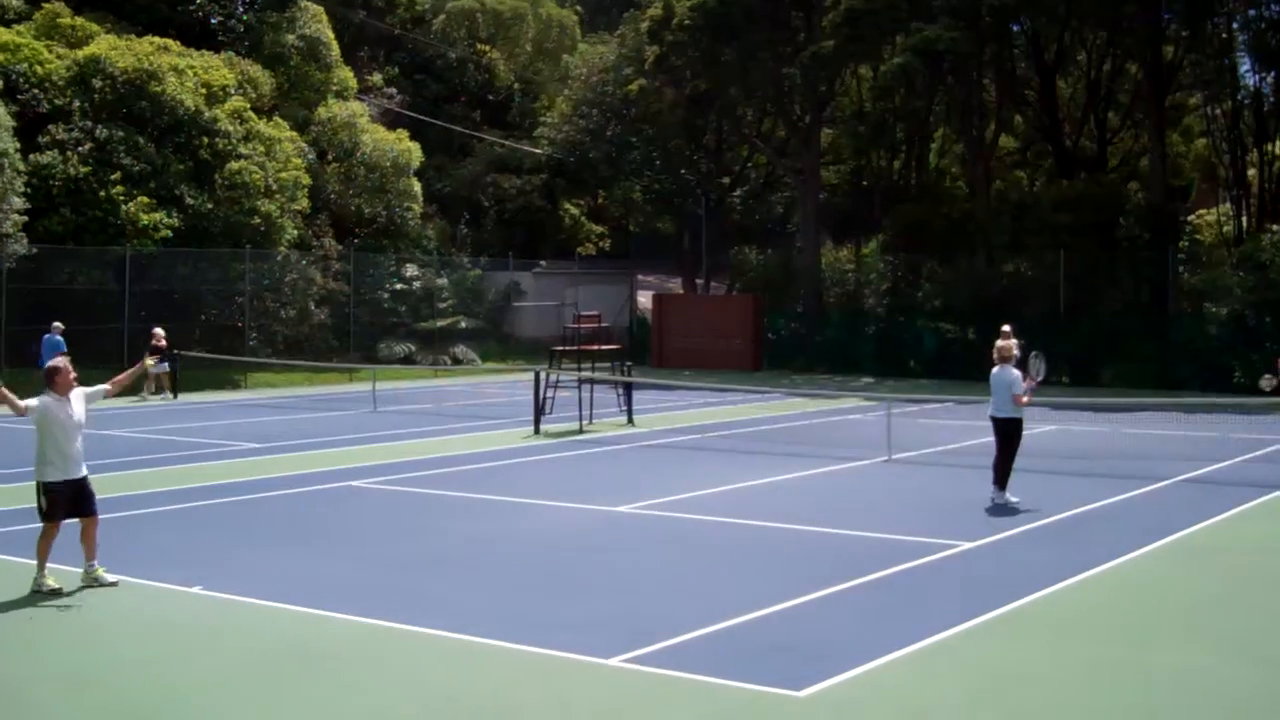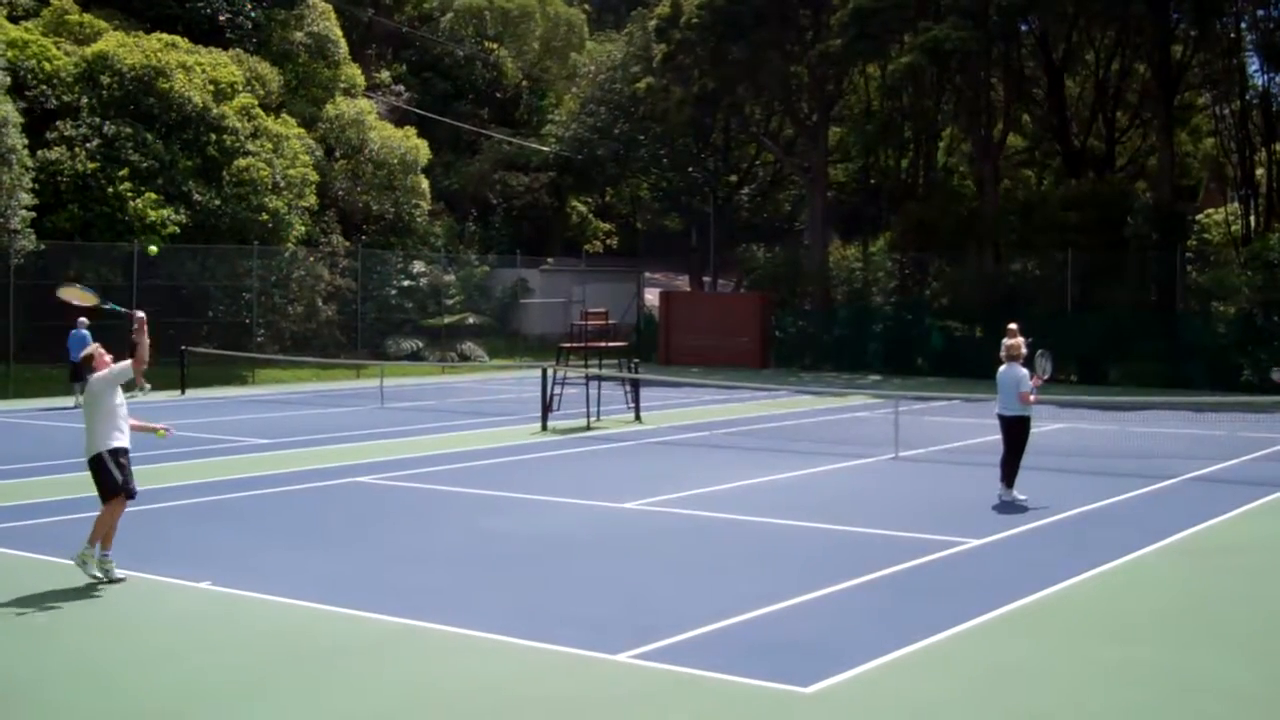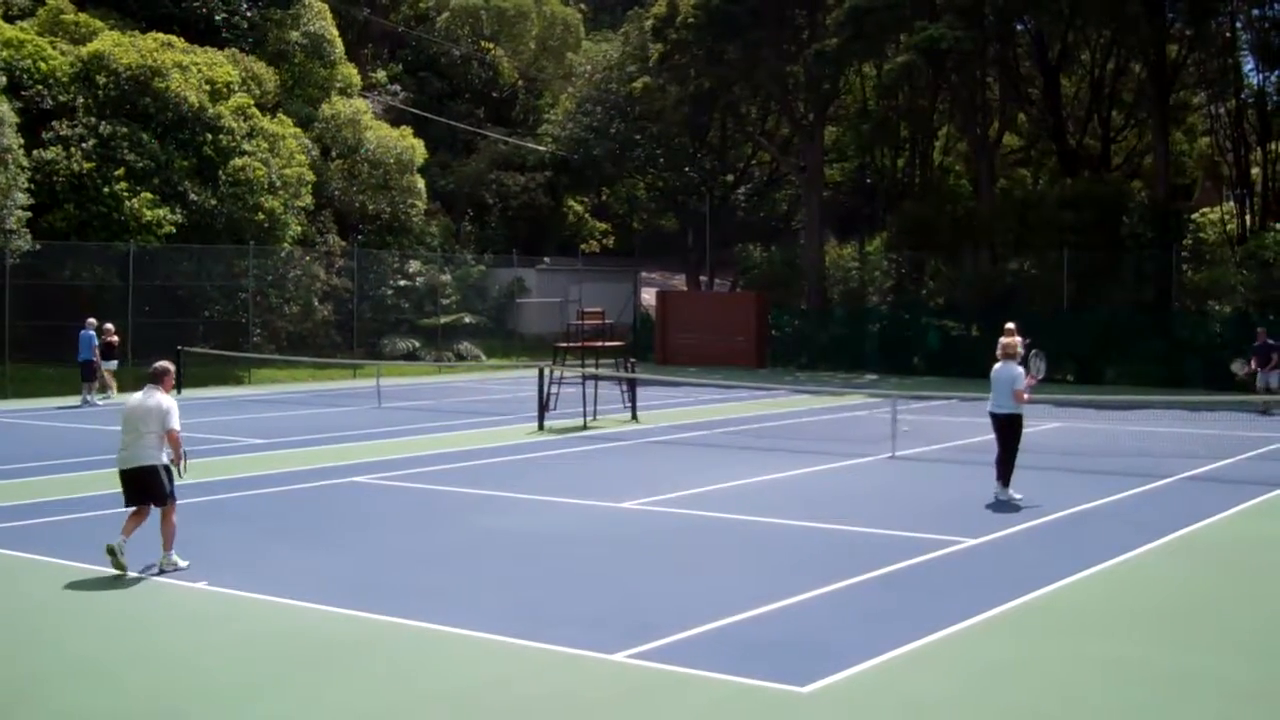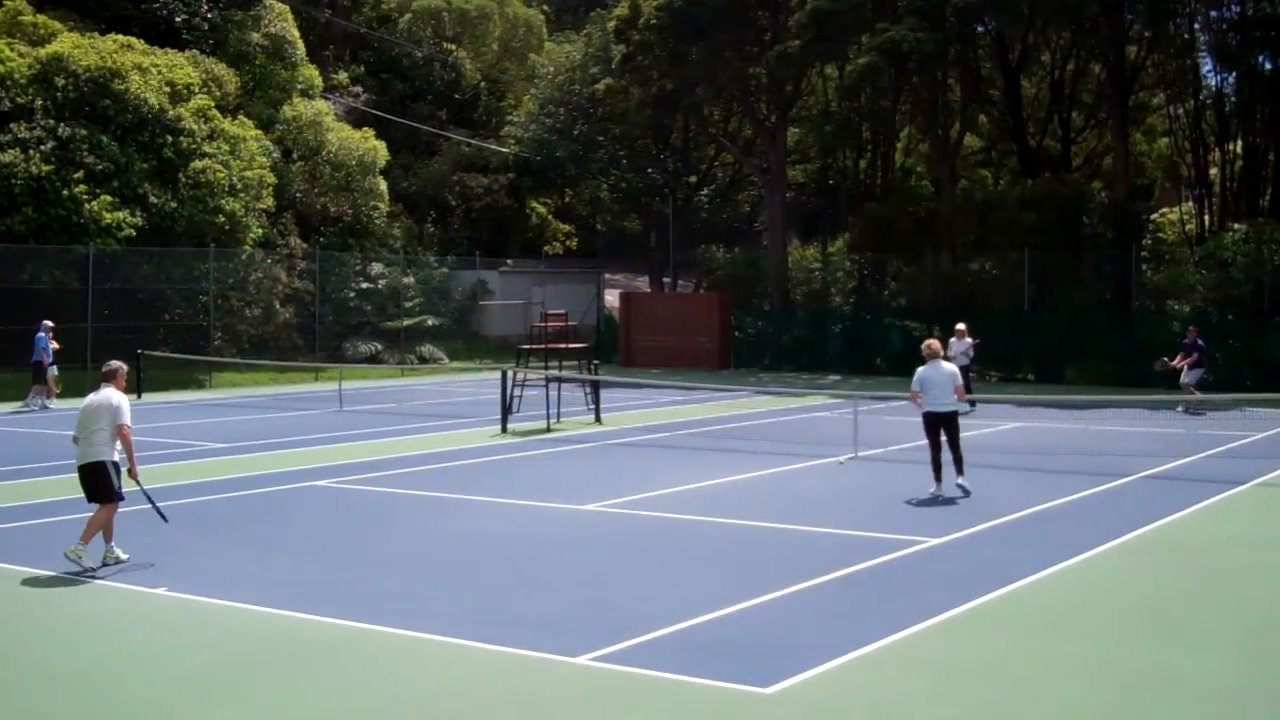
dt=0.7s
person 1, frame 1
left shoulder: (80, 395)
right shoulder: (43, 404)
left elbow: (112, 387)
right elbow: (20, 408)
left wrist: (141, 367)
left hip: (78, 474)
right hip: (51, 478)
left knee: (91, 520)
right knee: (52, 526)
left ankle: (91, 570)
right ankle: (40, 577)
person 1, frame 2
left shoulder: (101, 386)
right shoulder: (104, 380)
left elbow: (123, 421)
right elbow: (141, 361)
left wrist: (151, 428)
right wrist: (142, 328)
left hip: (112, 450)
right hip: (108, 451)
left knee: (116, 504)
right knee: (117, 502)
left ankle: (104, 560)
right ankle: (90, 552)
person 1, frame 3
left shoulder: (131, 401)
right shoulder: (166, 402)
right elbow: (173, 436)
right wrist: (177, 454)
left hip: (126, 462)
right hip: (152, 462)
left knee: (141, 509)
right knee: (168, 508)
left ankle: (119, 543)
right ankle: (168, 558)
person 1, frame 4
left shoulder: (88, 400)
right shoulder: (118, 398)
left elbow: (76, 438)
right elbow: (123, 431)
right wrist: (132, 463)
left hip: (84, 460)
right hip: (103, 458)
left knee: (108, 505)
right knee: (109, 506)
left ankle: (111, 551)
right ankle: (78, 549)
